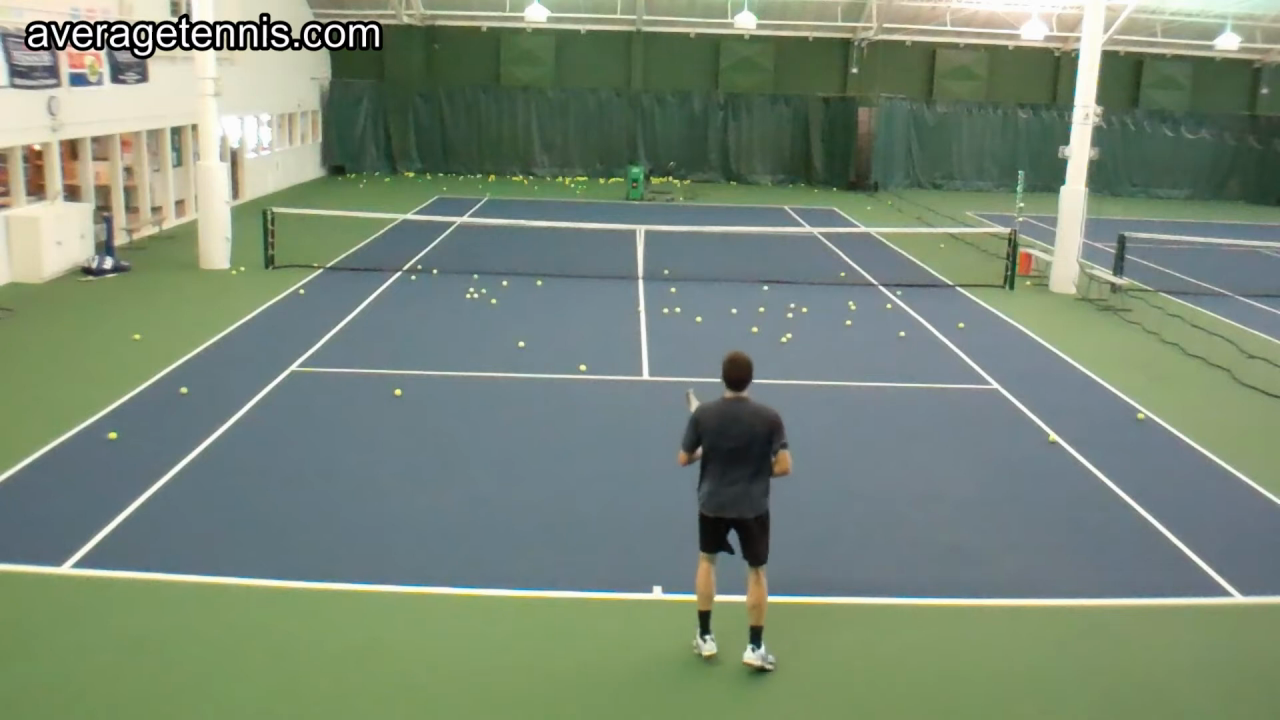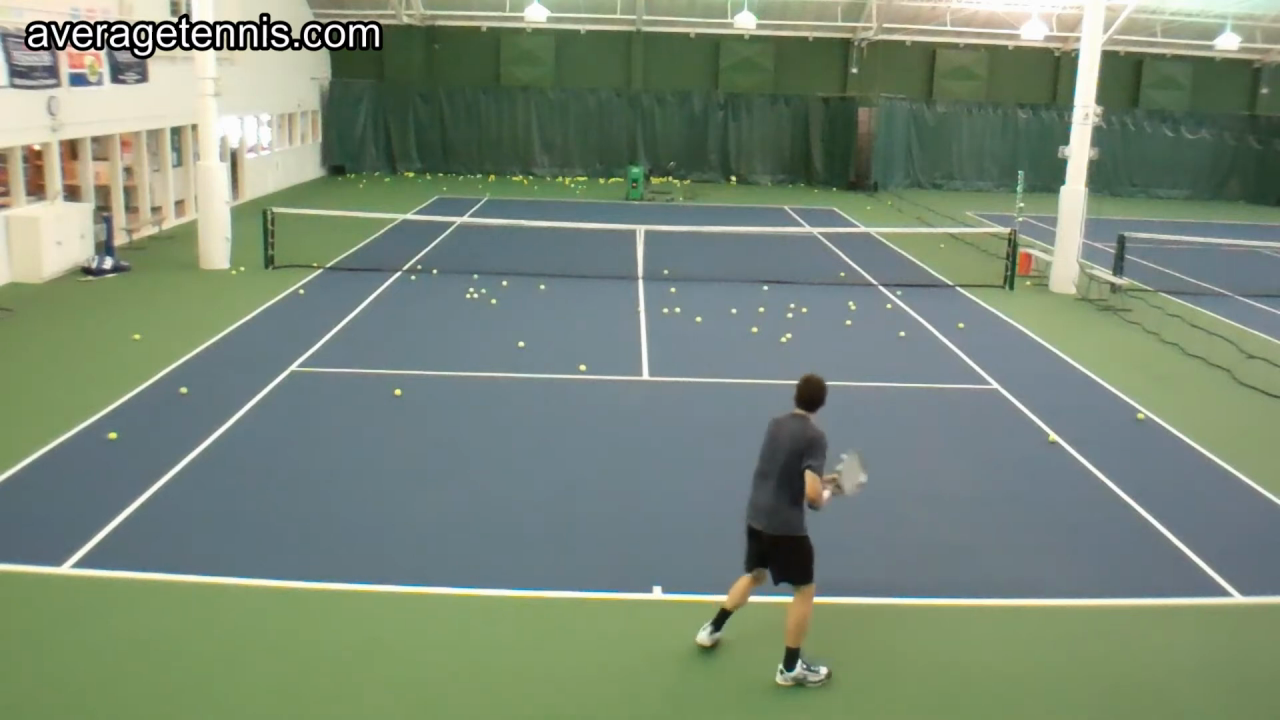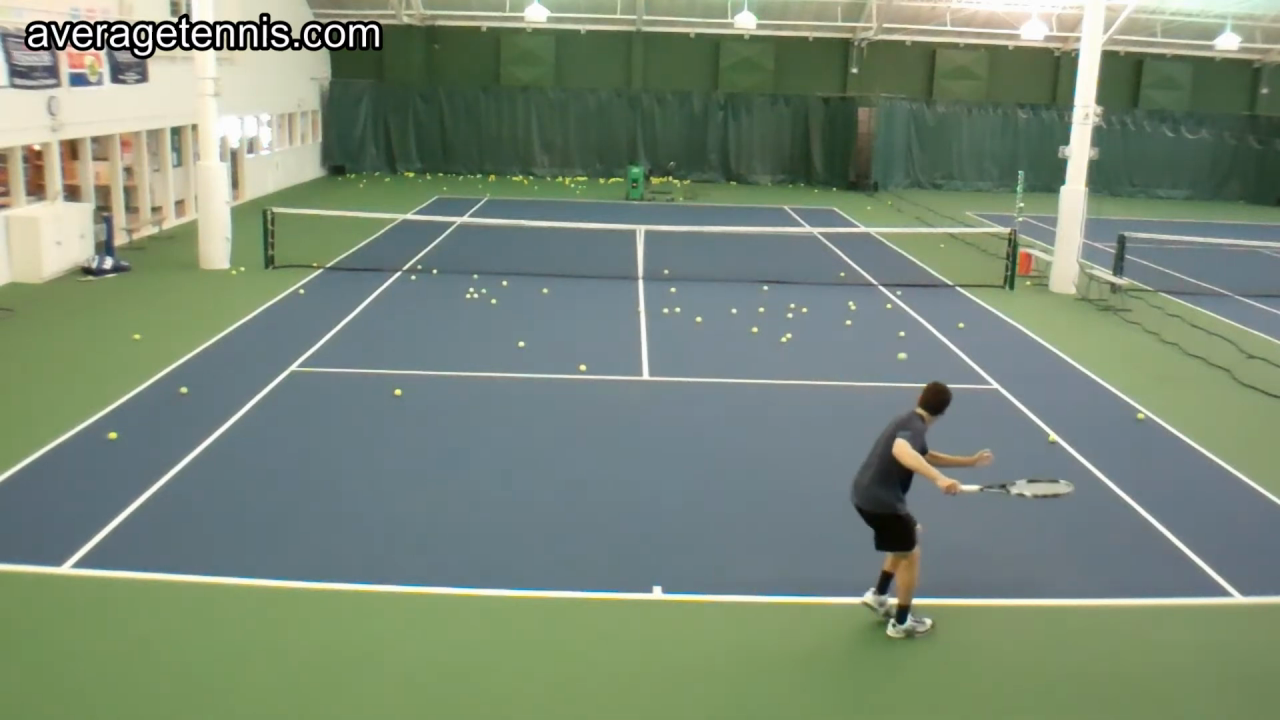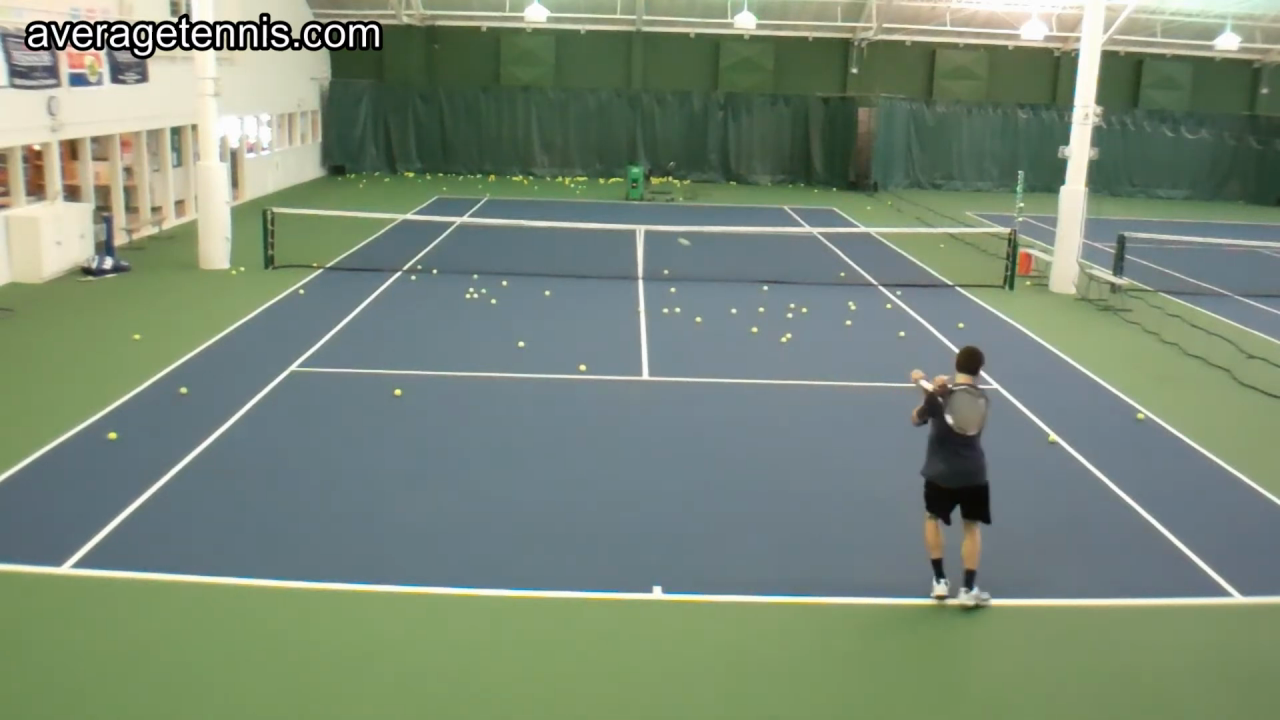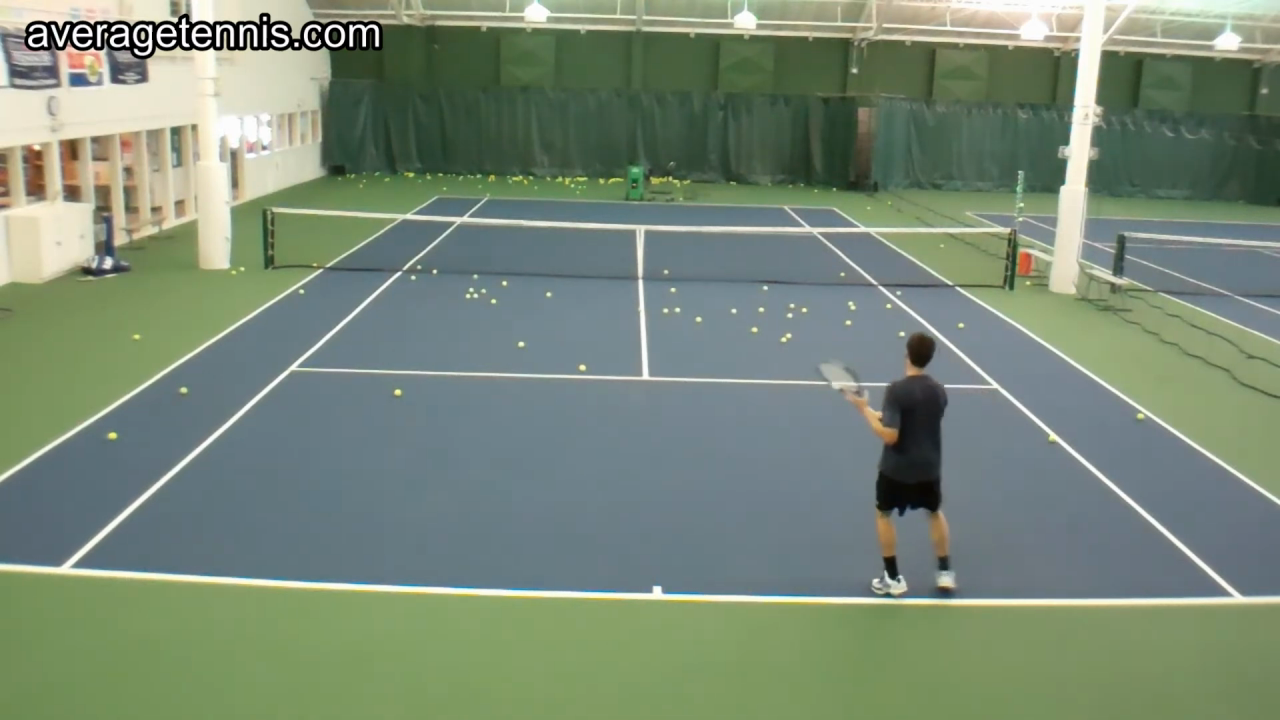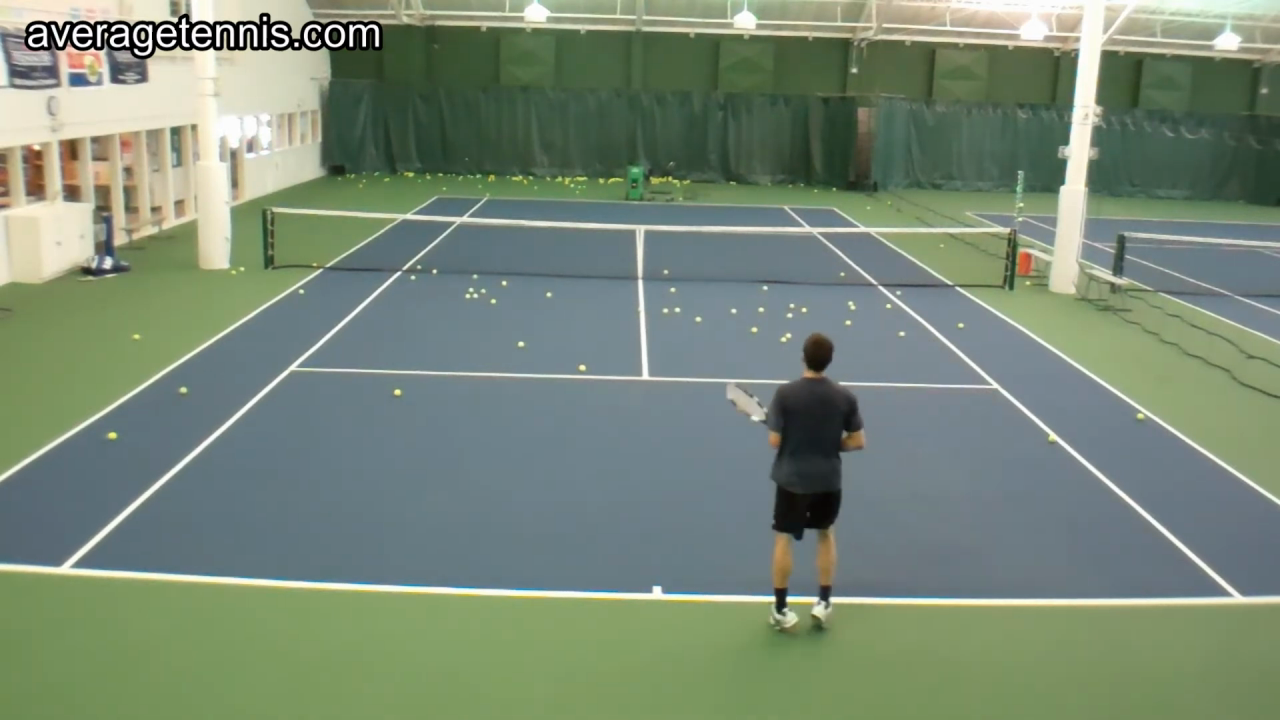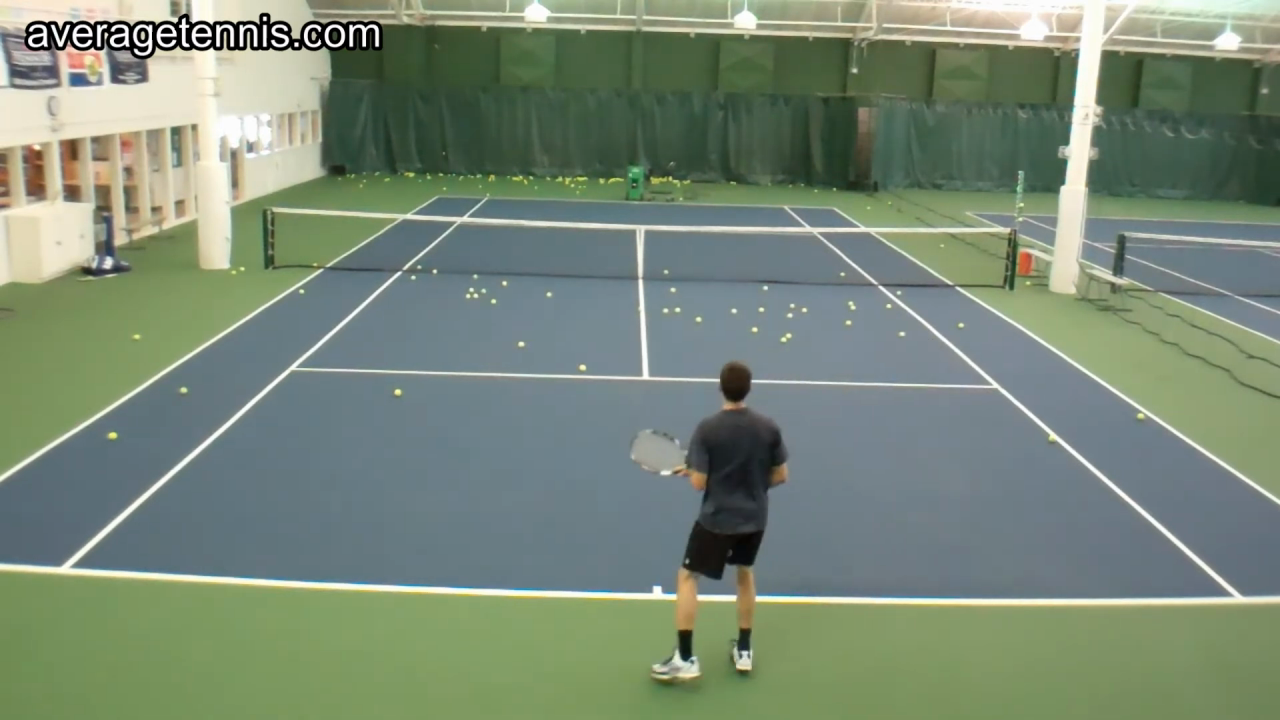
dt=0.7s
person 1, frame 1
left shoulder: (703, 413)
right shoulder: (769, 417)
left elbow: (684, 459)
right elbow: (783, 467)
left hip: (713, 502)
right hip: (753, 506)
left knee: (706, 561)
right knee: (756, 571)
left ankle: (705, 637)
right ankle: (755, 648)
person 1, frame 2
left shoulder: (777, 423)
right shoulder: (814, 437)
right elbow: (811, 490)
left wrist: (820, 482)
right wrist: (818, 500)
left hip: (757, 515)
right hip: (784, 524)
left knee: (755, 575)
right knee: (805, 591)
left ankle: (711, 630)
right ankle: (791, 667)
person 1, frame 3
left shoulder: (908, 421)
right shoulder: (914, 425)
left elbow: (927, 457)
right elbow: (900, 451)
left wrist: (970, 461)
right wrist: (938, 478)
left hip: (865, 494)
right hip: (881, 500)
left knee: (907, 538)
right knee: (910, 555)
left ankle: (878, 594)
right ankle: (901, 621)
person 1, frame 4
left shoulder: (940, 399)
right shoulder: (981, 397)
left elbow: (917, 418)
right wrist: (928, 384)
left hip: (941, 474)
right hip: (974, 475)
left knee: (933, 519)
right knee: (972, 527)
left ankle: (940, 581)
right ankle: (969, 589)
person 1, frame 5
left shoulder: (895, 391)
right shoulder: (939, 391)
left elbow: (890, 436)
left wrist: (867, 412)
left hip: (897, 468)
right hip: (929, 467)
left knee: (884, 515)
right knee: (934, 513)
left ankle: (893, 578)
right ankle: (945, 572)
person 1, frame 6
left shoulder: (785, 394)
right shoulder: (845, 397)
left elbow: (774, 442)
right elbow: (857, 442)
left hip: (792, 480)
right hip: (828, 480)
left knee: (782, 539)
right knee: (826, 534)
left ankle: (781, 609)
right ankle: (824, 601)
person 1, frame 7
left shoulder: (707, 429)
right shoulder: (768, 427)
left elbow: (699, 483)
right elbow: (780, 476)
left wrist: (689, 470)
left hip: (717, 518)
right hip: (755, 517)
left knee: (687, 577)
right knee: (745, 575)
left ankle: (685, 658)
right ankle: (743, 650)
